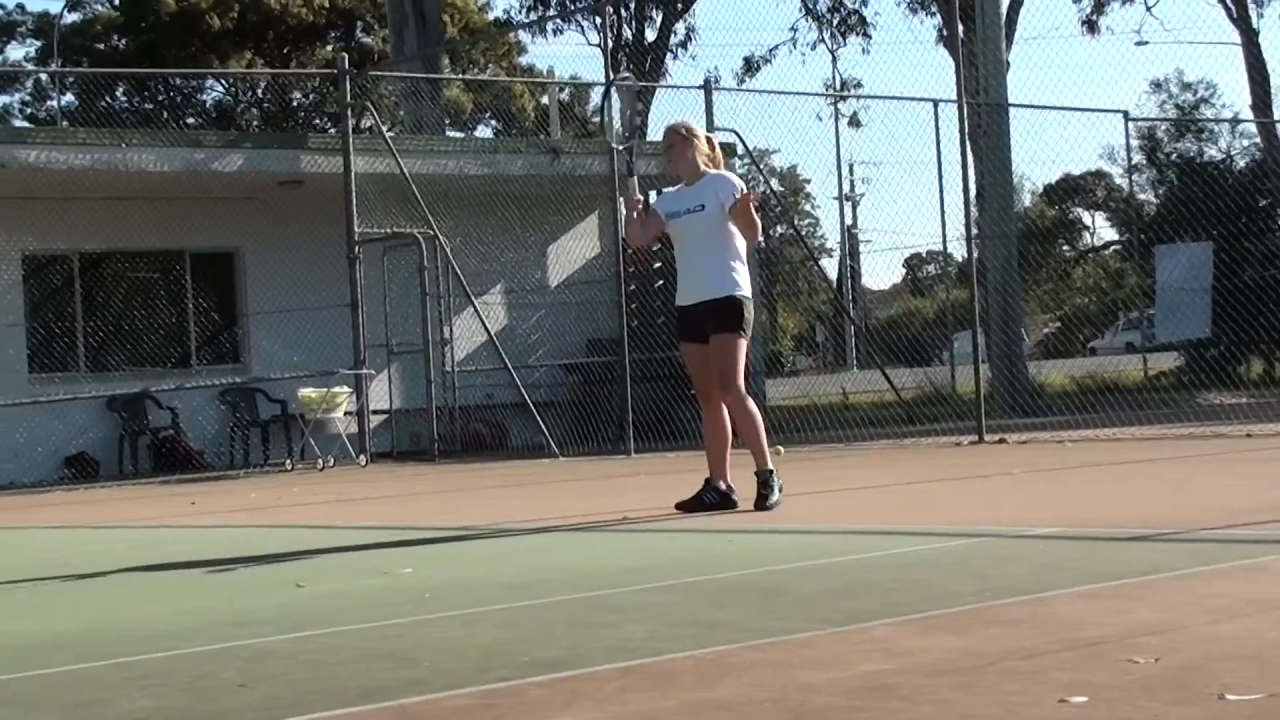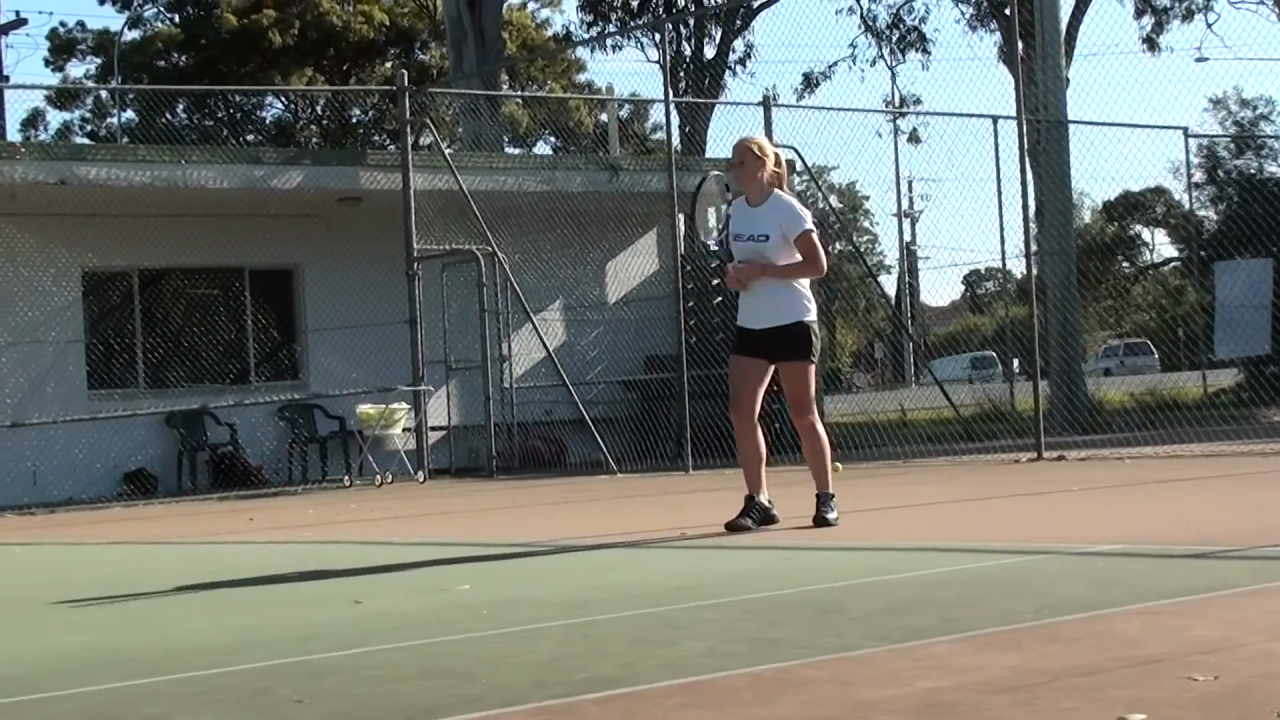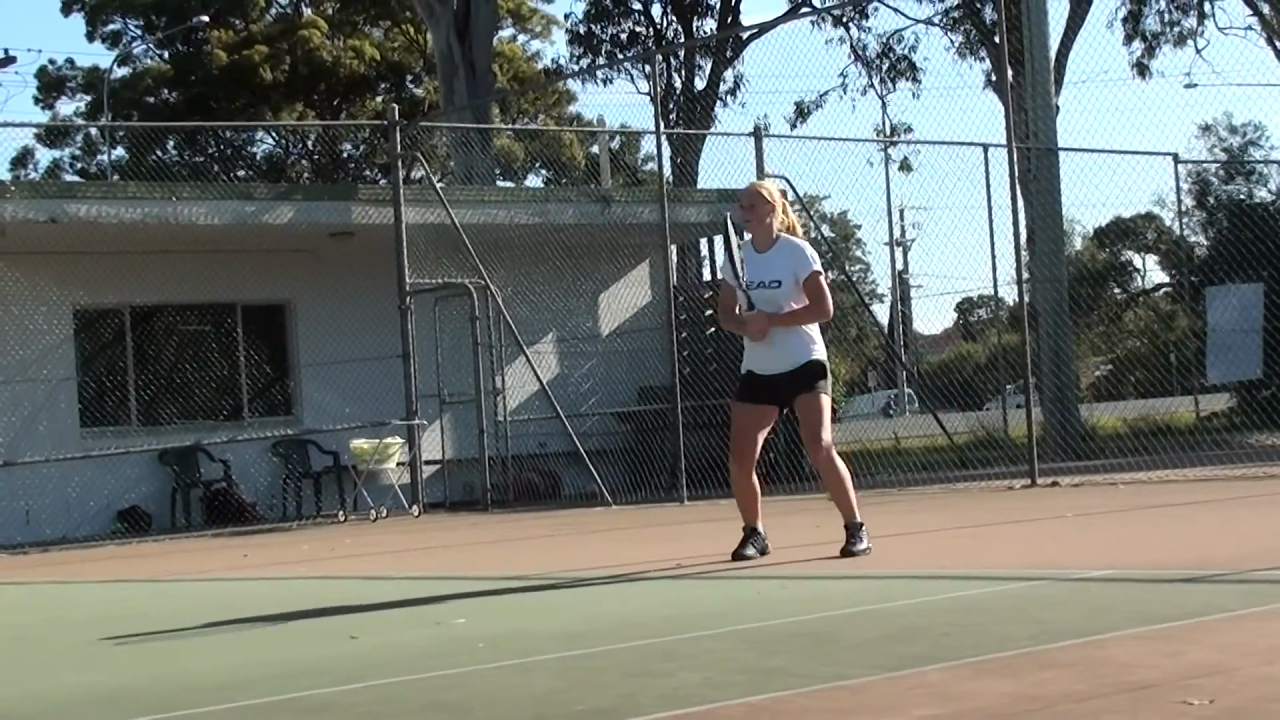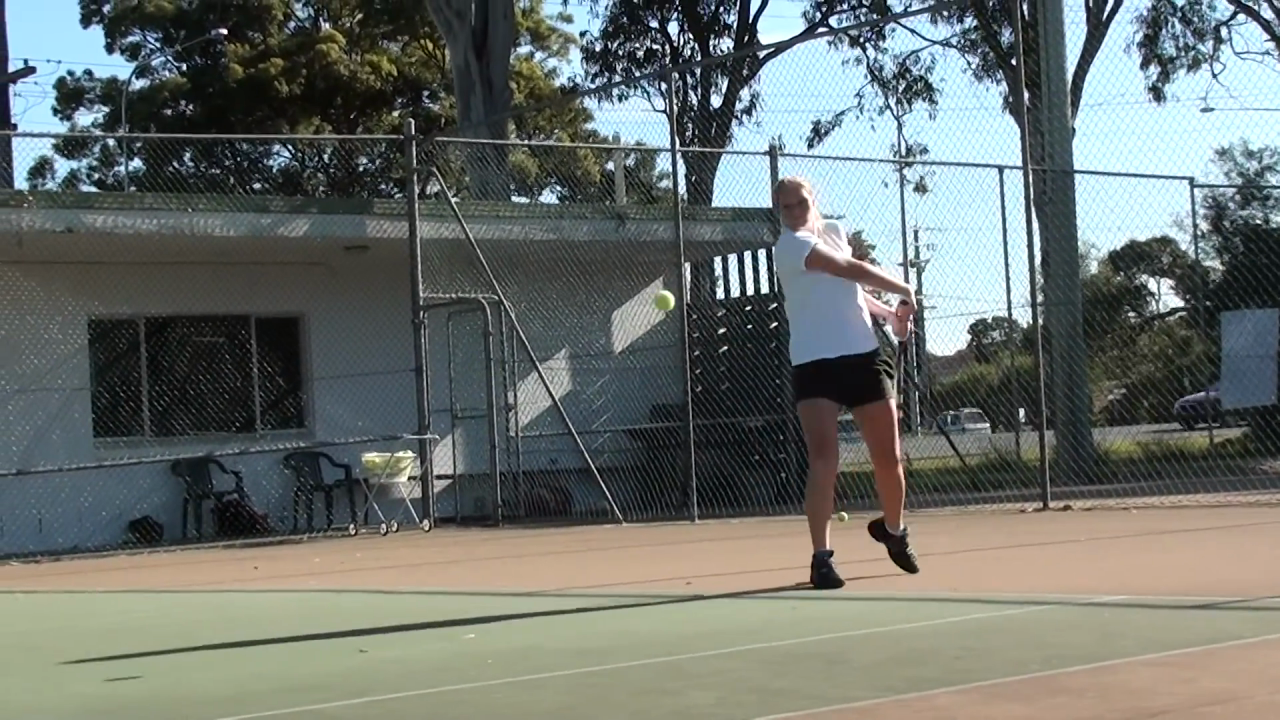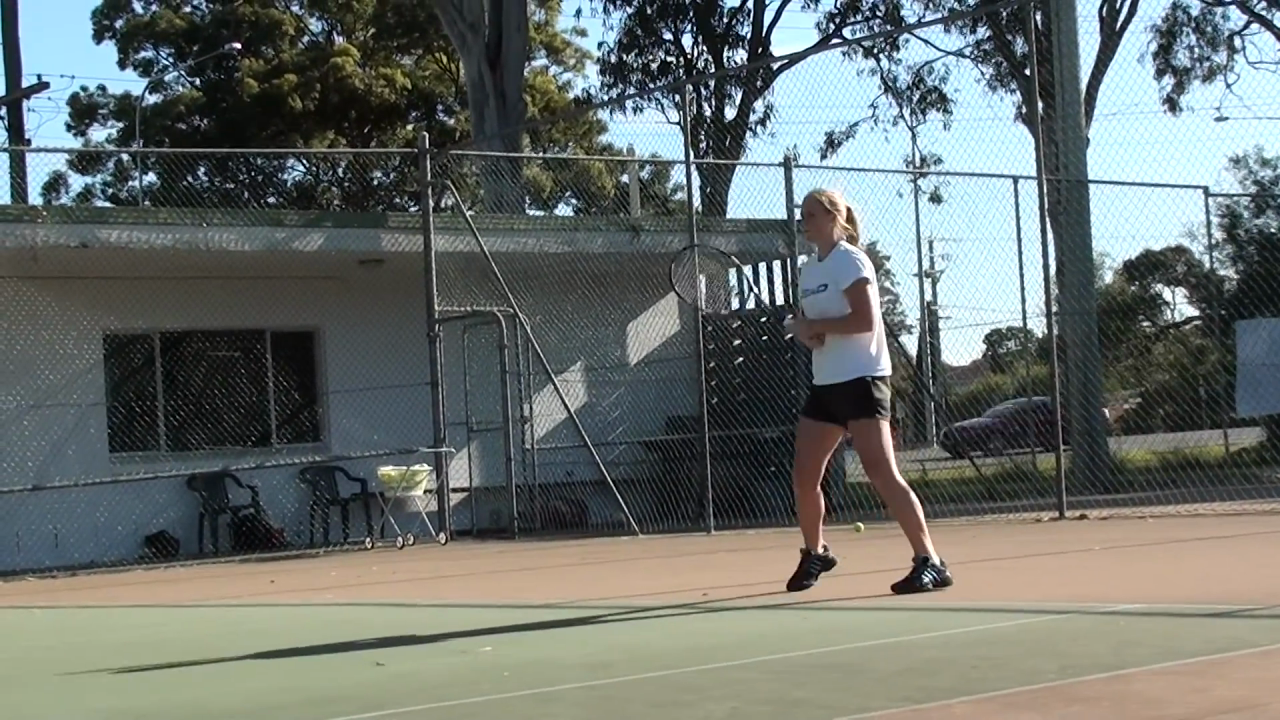
dt=1s
person 1, frame 1
left shoulder: (724, 184)
right shoulder: (669, 200)
left elbow: (752, 236)
right elbow: (638, 239)
left wrist: (747, 209)
right wrist: (632, 212)
left hip: (726, 298)
right hip: (688, 305)
left knee: (731, 388)
right knee: (708, 397)
left ankle: (767, 477)
right ankle: (719, 485)
person 1, frame 2
left shoulder: (789, 210)
right shoulder: (734, 212)
left elbow: (817, 266)
left wrist: (764, 269)
right wrist: (736, 273)
left hip: (792, 322)
right hip: (751, 326)
left knee: (803, 414)
right knee: (742, 412)
left ankle: (826, 497)
right ankle: (758, 502)
person 1, frame 3
left shoulder: (799, 253)
right shoulder: (735, 259)
left elbow: (824, 308)
right elbow: (724, 311)
left wrist: (776, 322)
right wrist: (747, 326)
left hip: (805, 365)
right hip: (758, 371)
left knee: (820, 448)
right knee: (740, 458)
left ankle: (856, 528)
right ankle: (754, 533)
person 1, frame 4
left shoulder: (830, 233)
right shoulder: (789, 245)
left elbow: (851, 276)
right elbow: (853, 269)
left wrist: (885, 312)
right wrist: (902, 288)
left hip: (863, 357)
right hip: (815, 366)
left knee: (888, 458)
right knee: (824, 461)
left ankle: (893, 529)
right ankle: (821, 558)
person 1, frame 5
left shoulder: (850, 261)
right shoulder: (808, 268)
left elbow: (866, 320)
left wrist: (813, 327)
right wrist: (805, 332)
left hip: (862, 380)
right hip: (824, 385)
left knee: (883, 474)
right knee: (804, 477)
left ankle: (929, 562)
right ankle: (815, 555)
